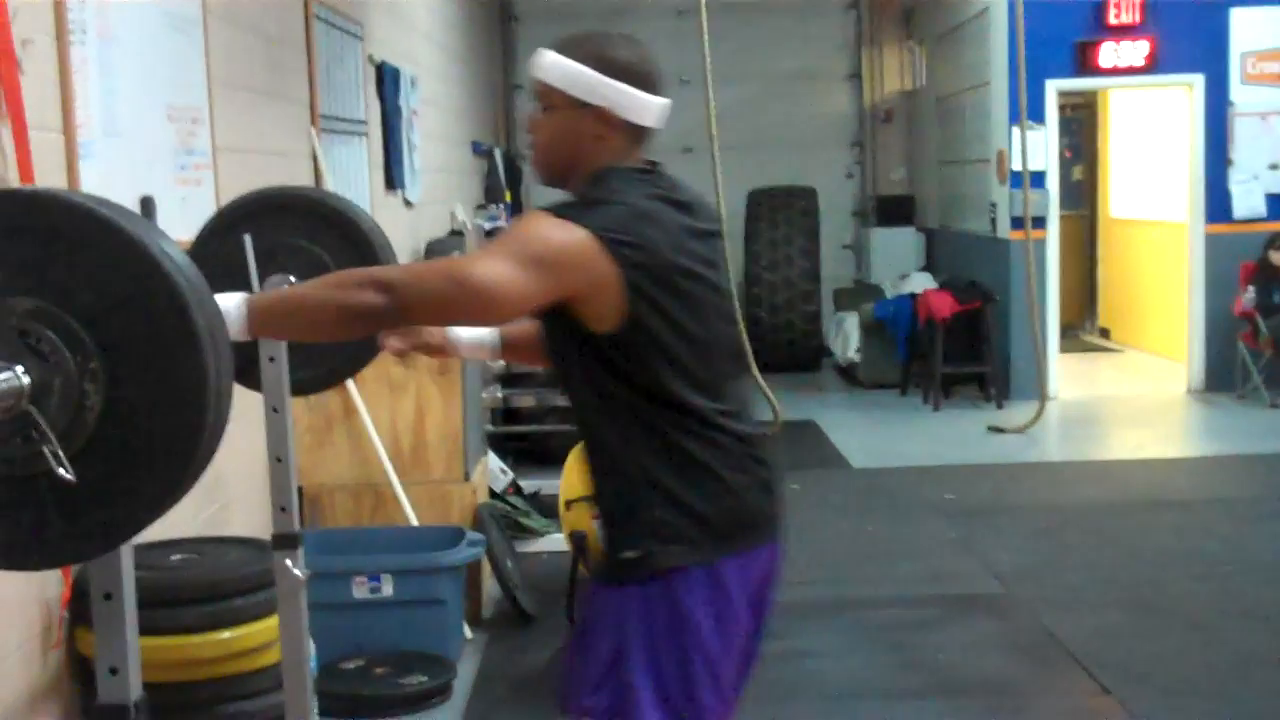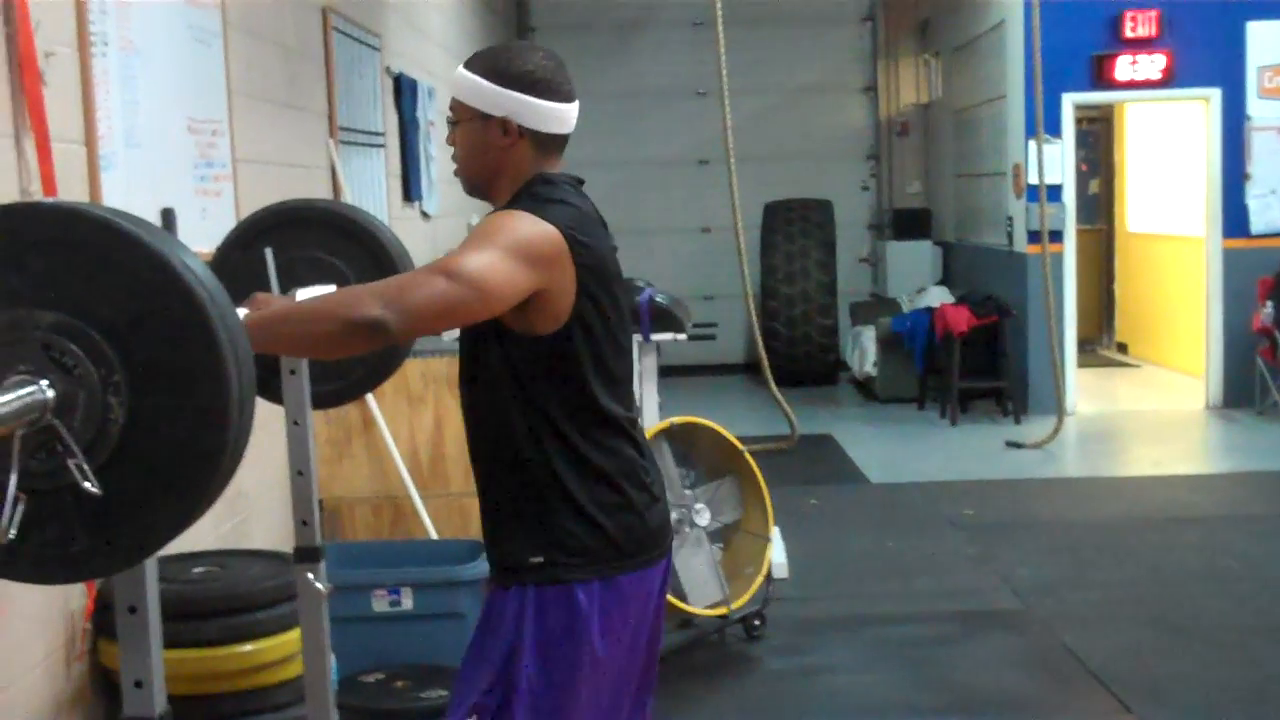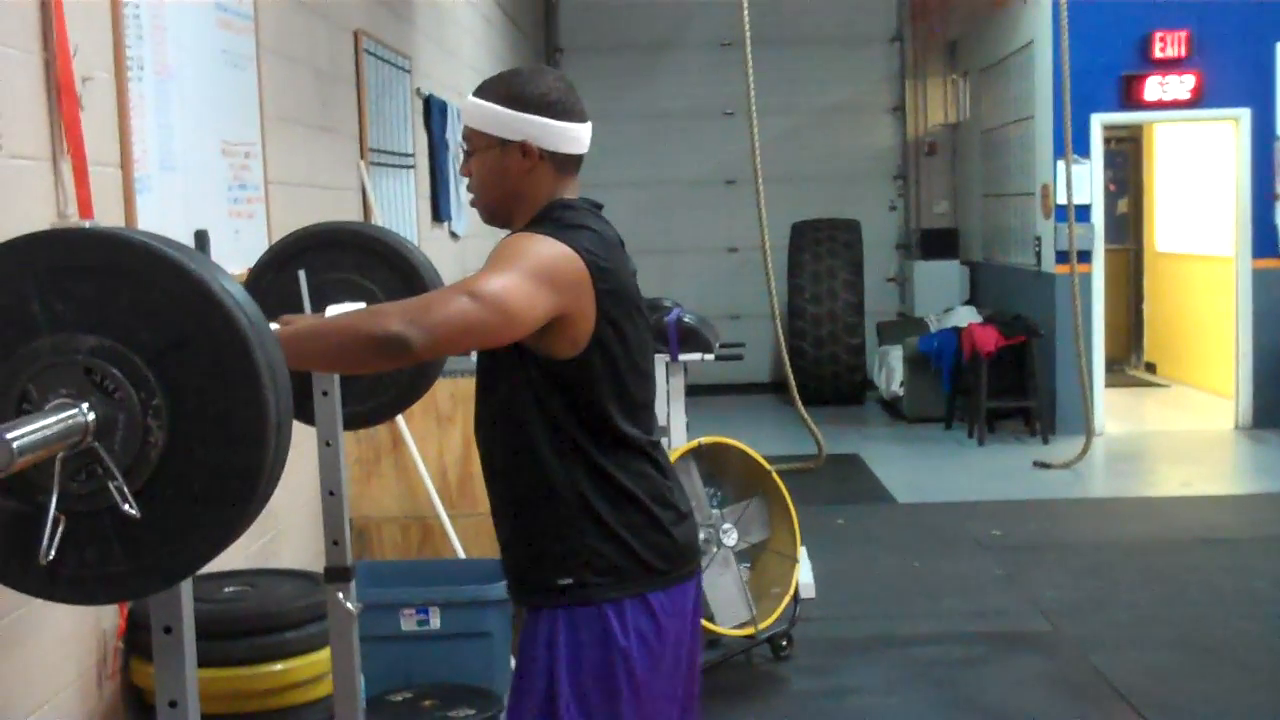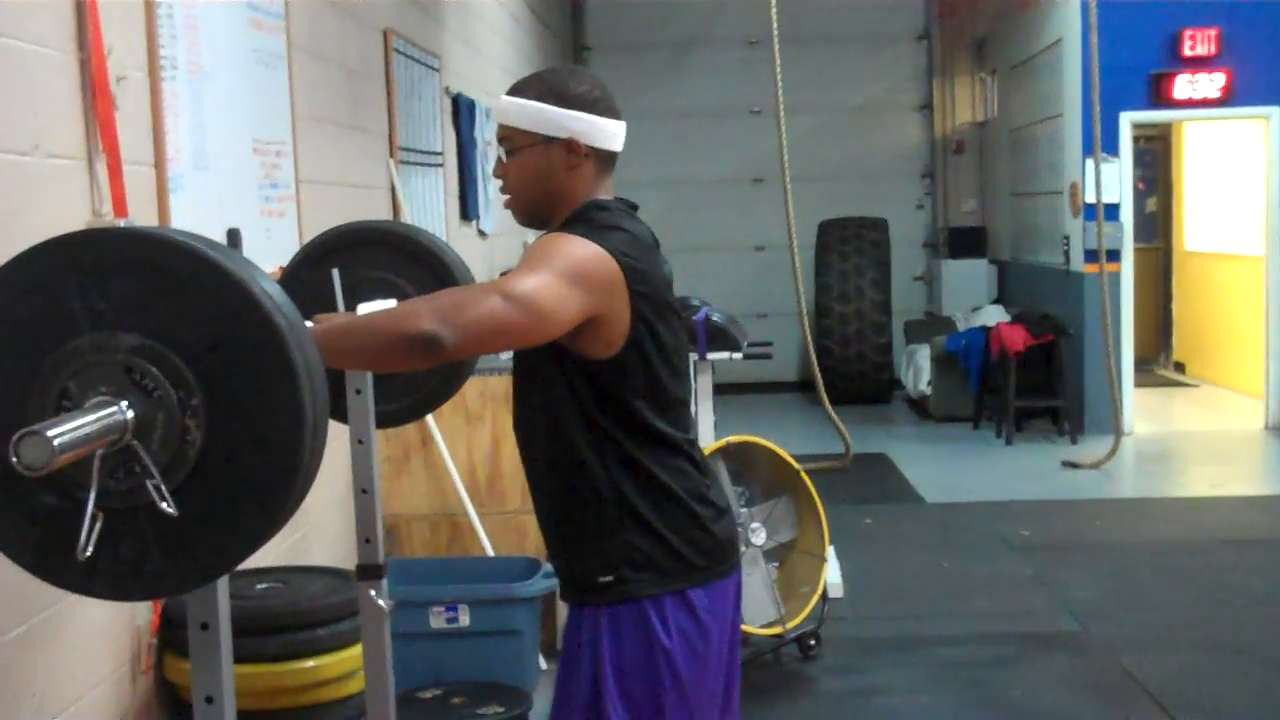
dt=0.4s
person 1, frame 1
left shoulder: (579, 240)
right shoulder: (674, 211)
left elbow: (388, 297)
left wrist: (225, 312)
right wrist: (467, 339)
left hip: (680, 543)
right hip: (719, 521)
person 1, frame 2
left shoulder: (529, 236)
right shoulder: (561, 220)
left elbow: (379, 316)
right elbow: (418, 299)
right wrist: (293, 310)
left hip: (573, 558)
right hip: (609, 539)
person 1, frame 3
left shoulder: (549, 258)
right shoulder: (579, 243)
left elbow: (404, 335)
right elbow: (439, 315)
right wrist: (316, 326)
left hip: (604, 580)
right hip: (636, 560)
person 1, frame 4
left shoulder: (584, 259)
right shoulder: (611, 242)
left elbow: (438, 331)
right elbow: (476, 308)
right wrist: (334, 327)
left hip: (648, 576)
right hip: (673, 556)
